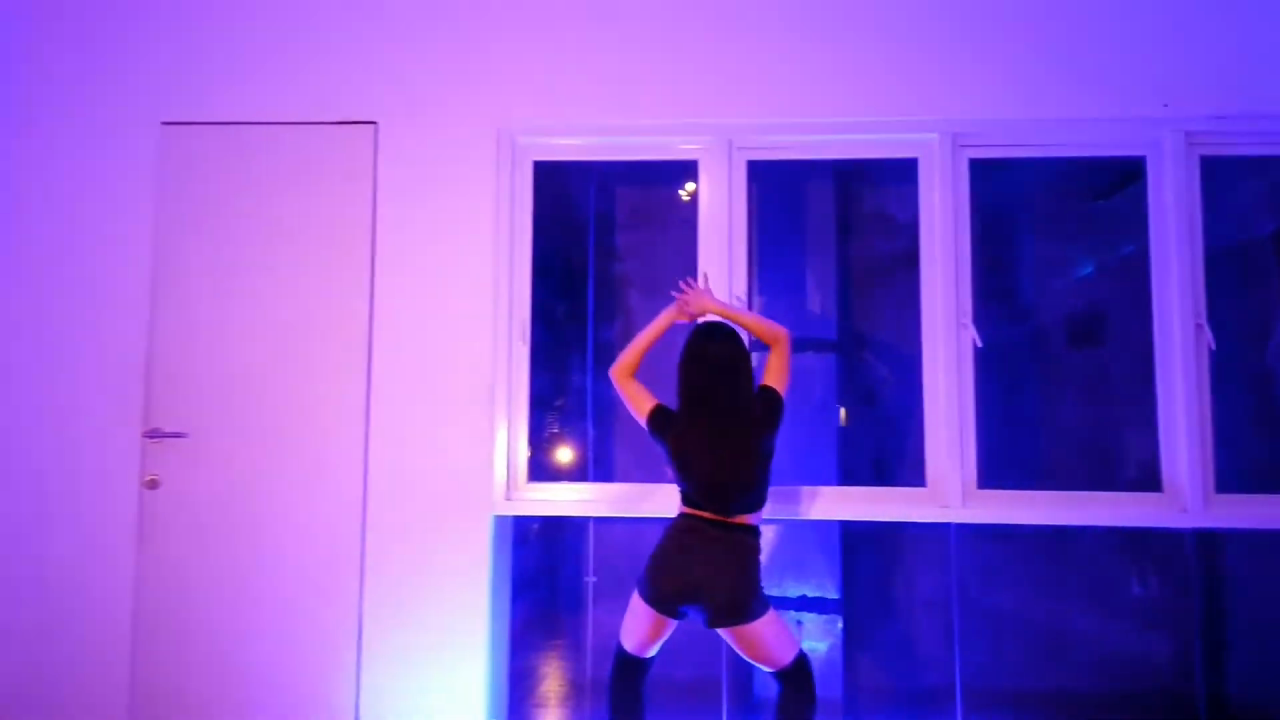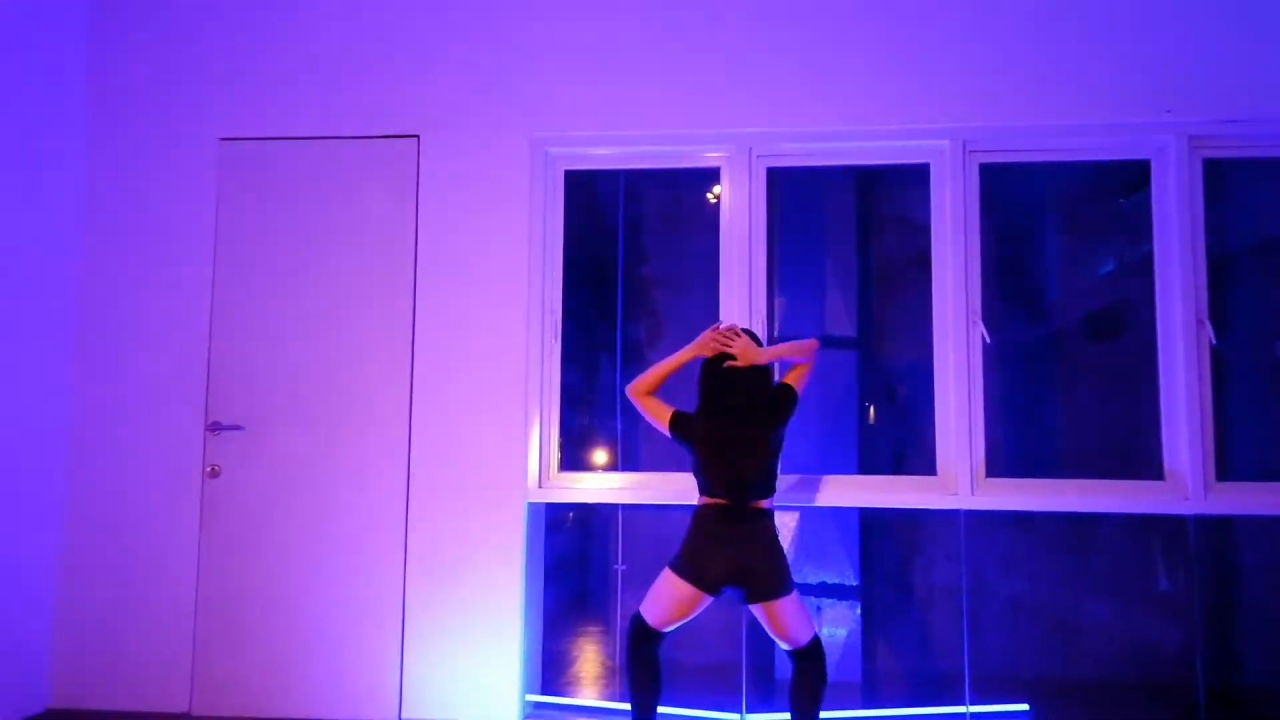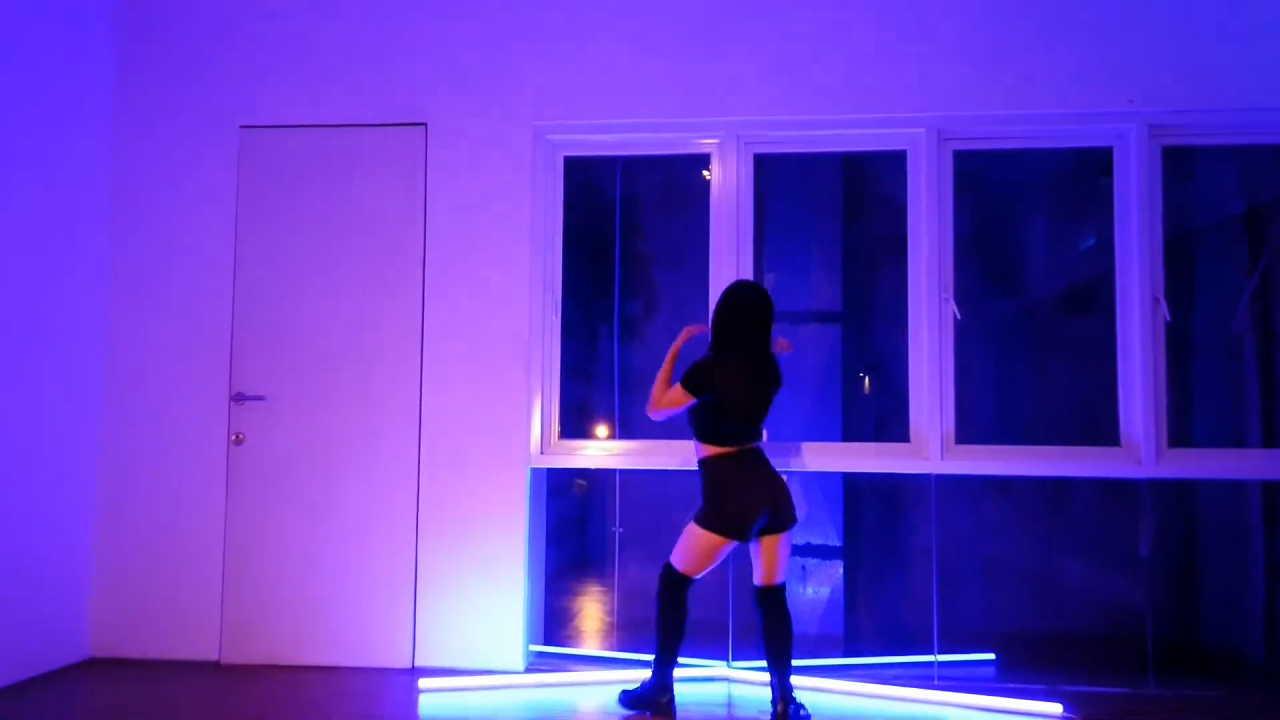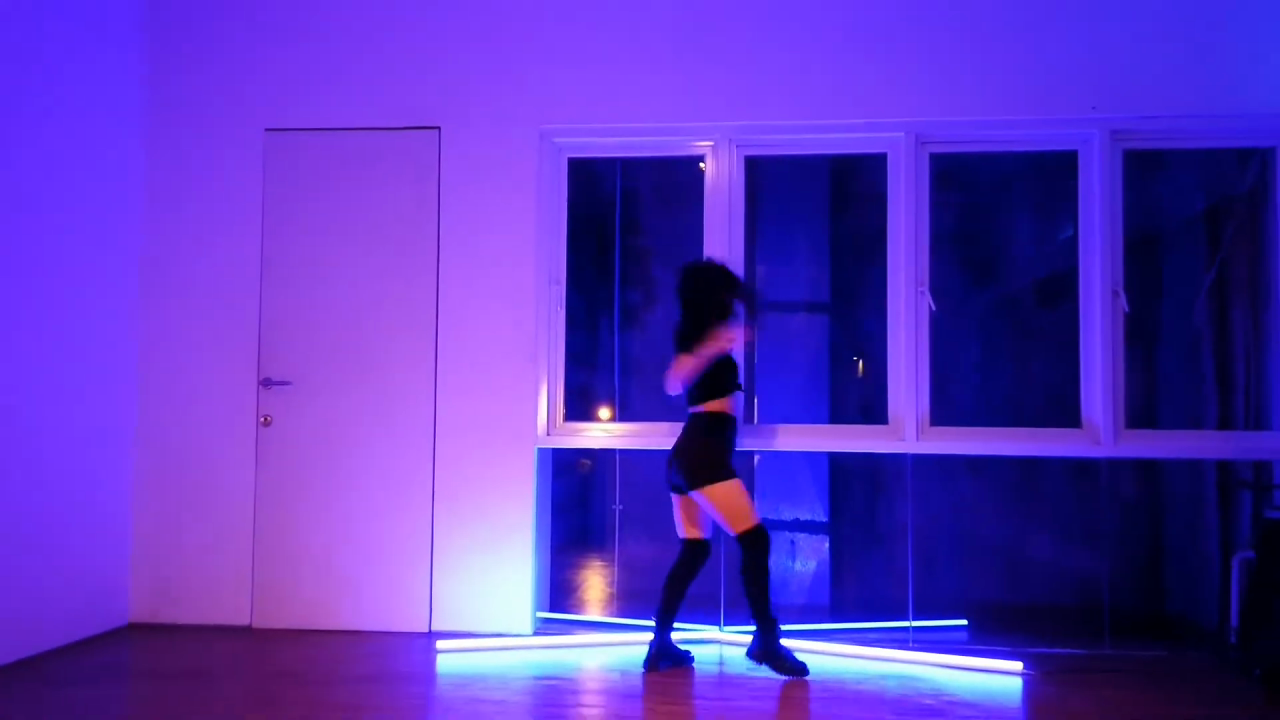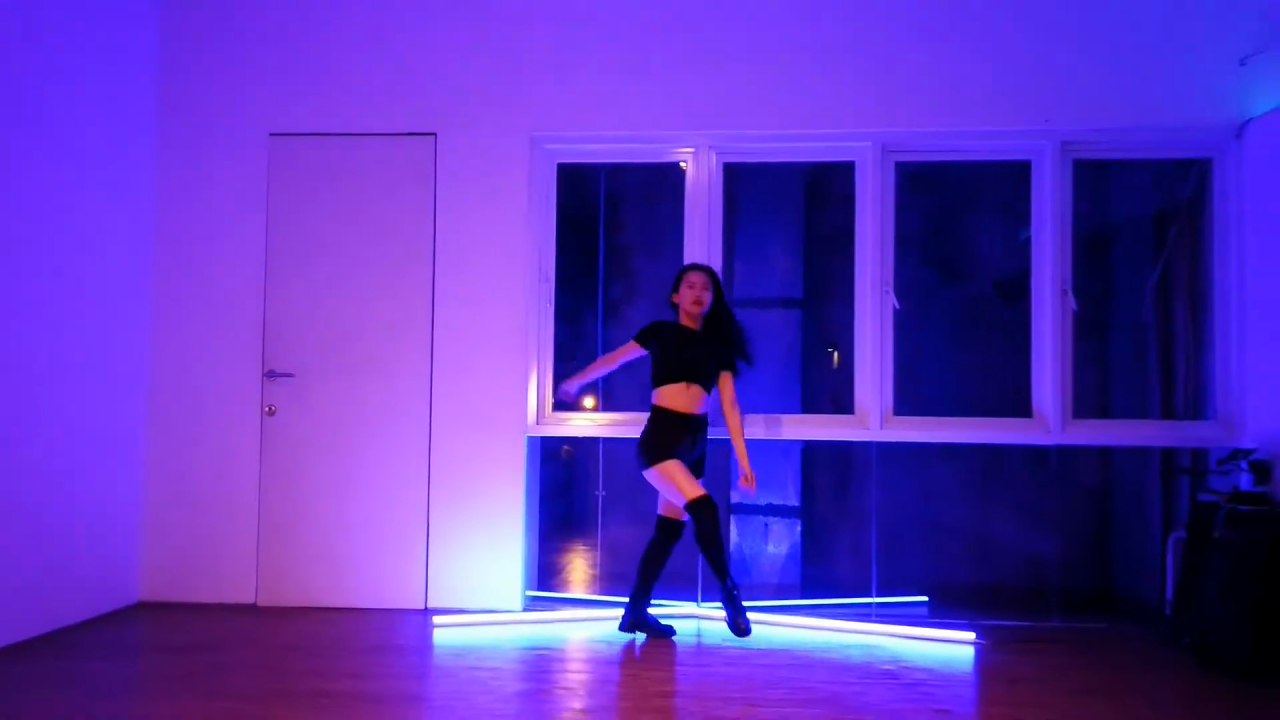
dt=0.4s
person 1, frame 1
left shoulder: (674, 429)
right shoulder: (762, 420)
left elbow: (620, 373)
right elbow: (781, 340)
left wrist: (669, 316)
right wrist: (718, 309)
left hip: (673, 561)
right hip: (734, 571)
left knee: (629, 666)
right knee: (797, 677)
person 1, frame 2
left shoulder: (695, 429)
right shoulder: (773, 416)
left elbow: (636, 390)
right elbow: (810, 349)
left wrist: (692, 351)
right wrist: (764, 355)
left hip: (706, 546)
right hip: (762, 550)
left knee: (641, 635)
right knee: (808, 654)
person 1, frame 3
left shoulder: (709, 370)
right shoulder: (766, 370)
left elbow: (656, 410)
left wrist: (673, 351)
right wrist: (777, 347)
left hip: (729, 494)
right hip: (771, 489)
left knee: (674, 583)
right knee: (771, 596)
person 1, frame 4
left shoulder: (697, 333)
right shoulder: (701, 336)
left elbow: (675, 385)
right elbow: (674, 381)
right wrist: (711, 348)
left hip: (688, 455)
right hip: (707, 453)
left knee: (693, 551)
right knee: (753, 540)
left ankle: (661, 645)
right ankle: (766, 640)
person 1, frame 5
left shoulder: (721, 346)
right shoulder: (661, 333)
left elbow: (730, 406)
right elbow: (615, 358)
left wrist: (743, 460)
right wrist: (576, 381)
left hip: (695, 442)
right hip: (660, 438)
left knee: (669, 529)
right knee: (704, 509)
